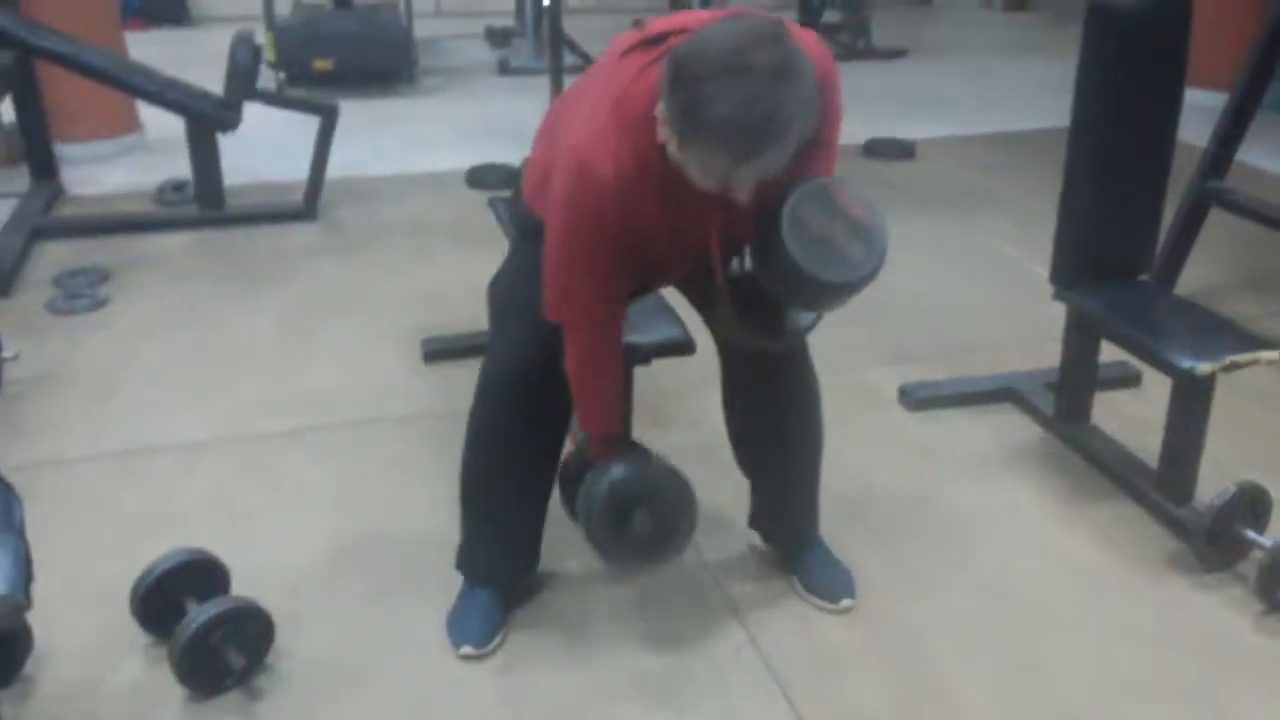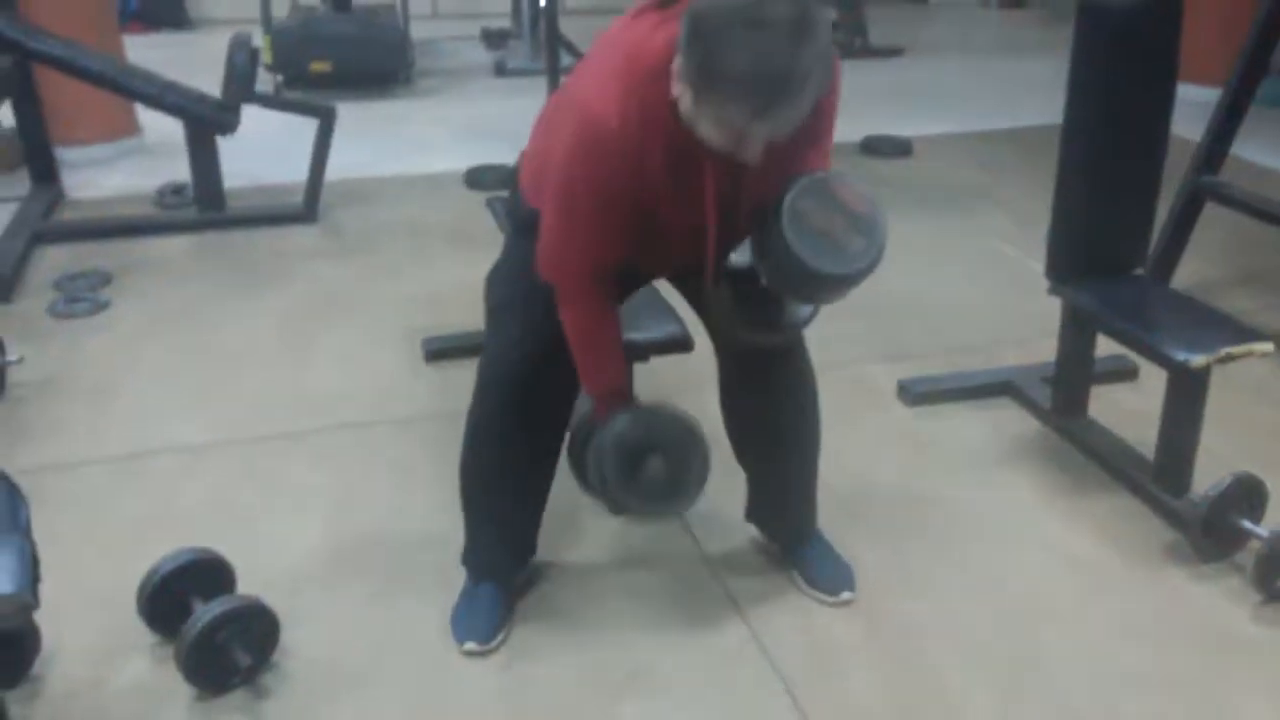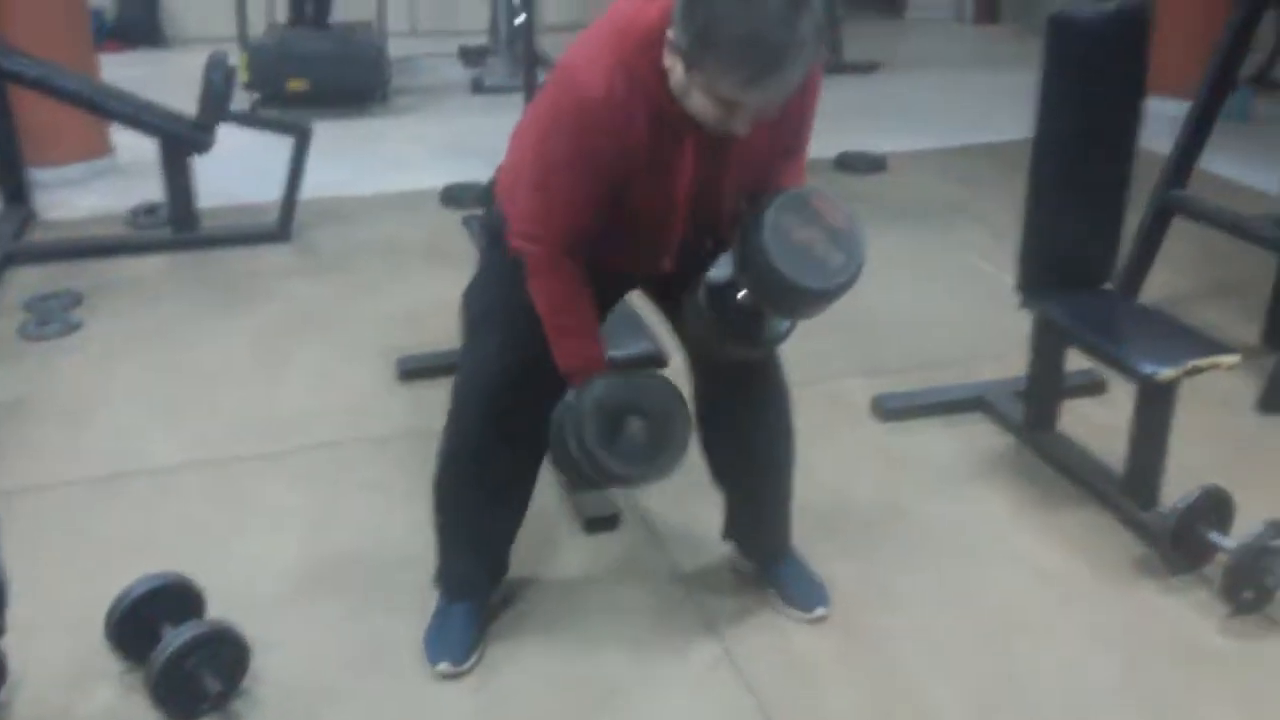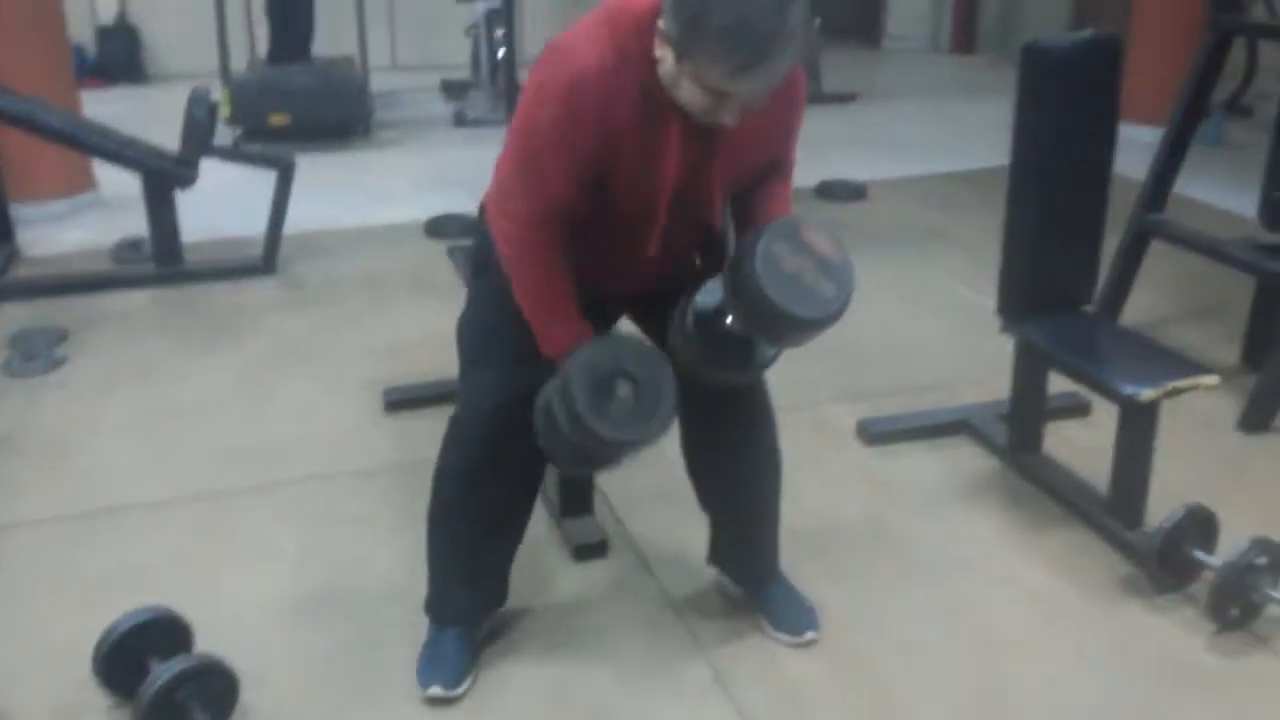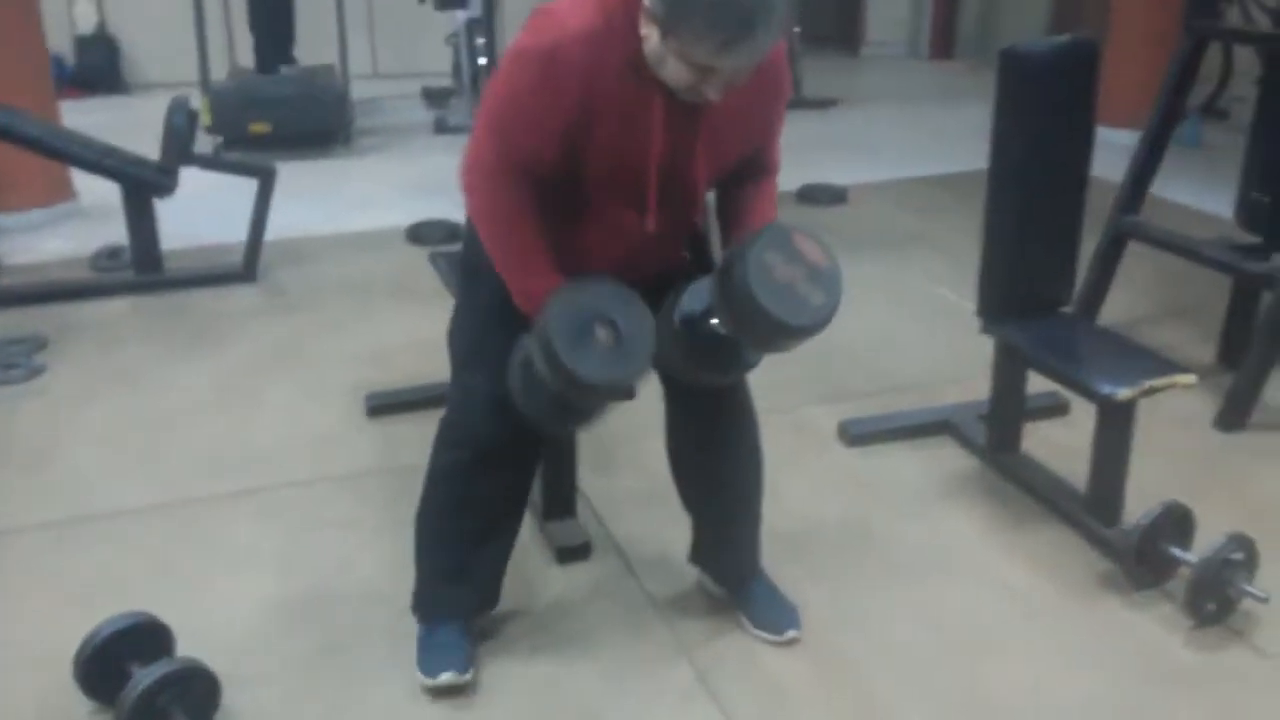
dt=0.1s
person 1, frame 1
left shoulder: (807, 73)
right shoulder: (599, 159)
left elbow: (814, 153)
right elbow: (582, 320)
right wrist: (608, 447)
right hip: (569, 224)
left knee: (777, 355)
right knee: (519, 378)
left ankle: (794, 535)
right ankle: (492, 574)
person 1, frame 2
left shoulder: (807, 57)
right shoulder: (606, 114)
left elbow: (810, 145)
right elbow: (579, 280)
right wrist: (613, 401)
right hip: (569, 215)
left knee: (772, 349)
right knee: (518, 374)
left ankle: (793, 529)
right ankle: (493, 570)
person 1, frame 3
left shoulder: (787, 70)
right shoulder: (593, 85)
left elbow: (781, 154)
right elbow: (546, 247)
right wrist: (590, 375)
left hip: (691, 231)
right hip: (555, 236)
left knee: (748, 367)
right knee: (497, 389)
left ankle: (766, 544)
right ankle: (464, 589)
person 1, frame 4
left shoulder: (776, 76)
right shoulder: (584, 70)
left elbow: (769, 174)
right elbow: (525, 222)
right wrist: (573, 352)
left hip: (677, 254)
right hip: (545, 245)
left knee: (733, 393)
right knee: (496, 417)
left ankle: (754, 567)
right ankle: (457, 615)
person 1, frame 5
left shoulder: (763, 66)
left elbow: (752, 171)
right elbow: (492, 177)
right wrist: (551, 311)
left hip: (664, 255)
right hip: (534, 256)
left knee: (718, 394)
right knee: (489, 419)
left ankle: (734, 566)
right ankle: (447, 608)
